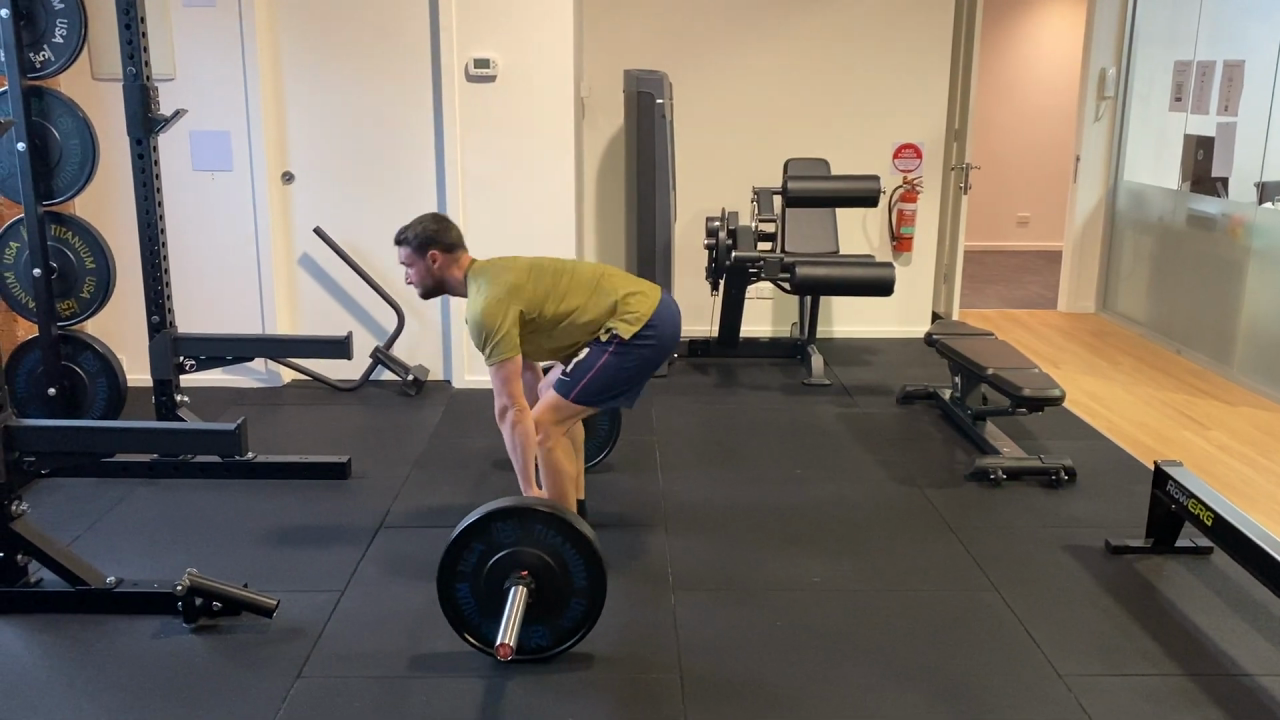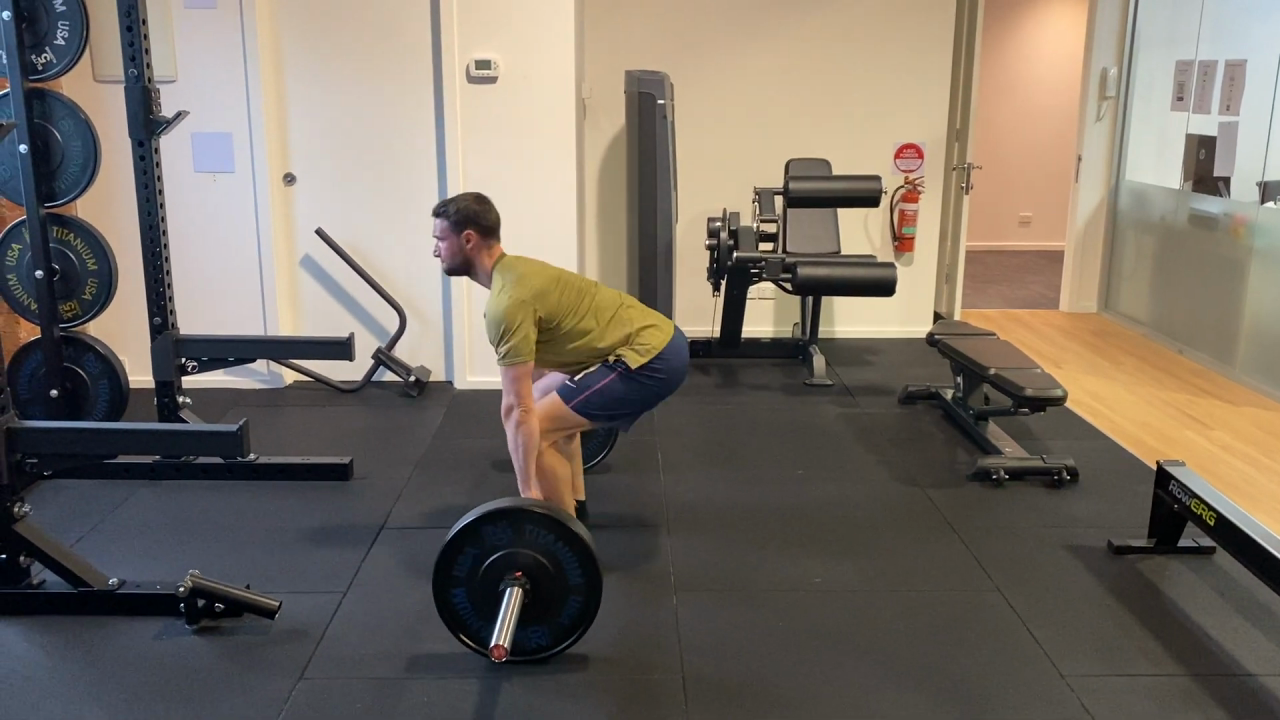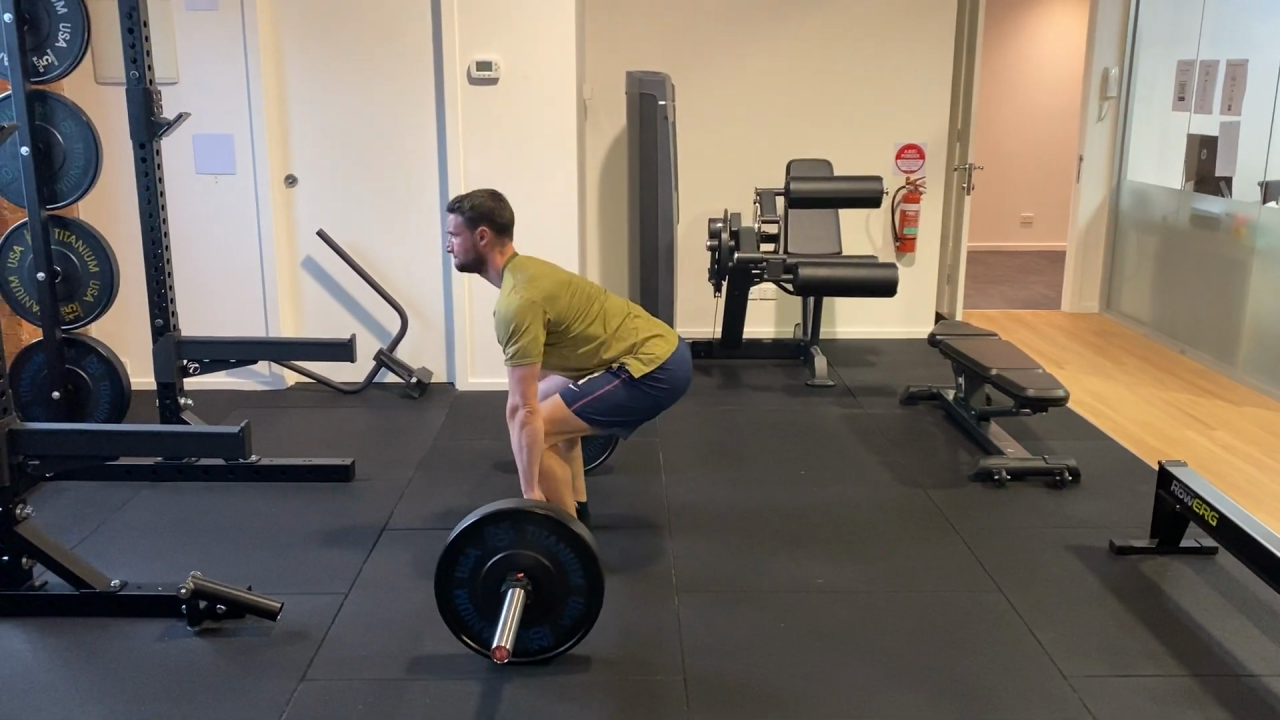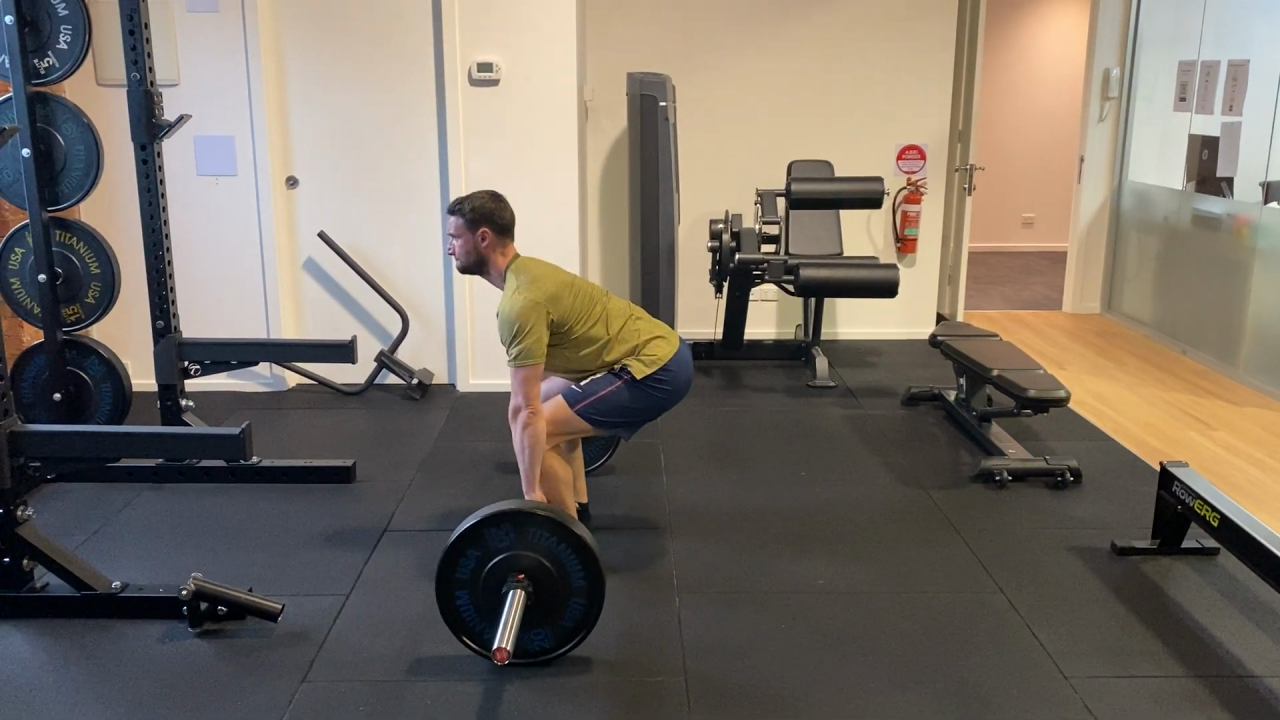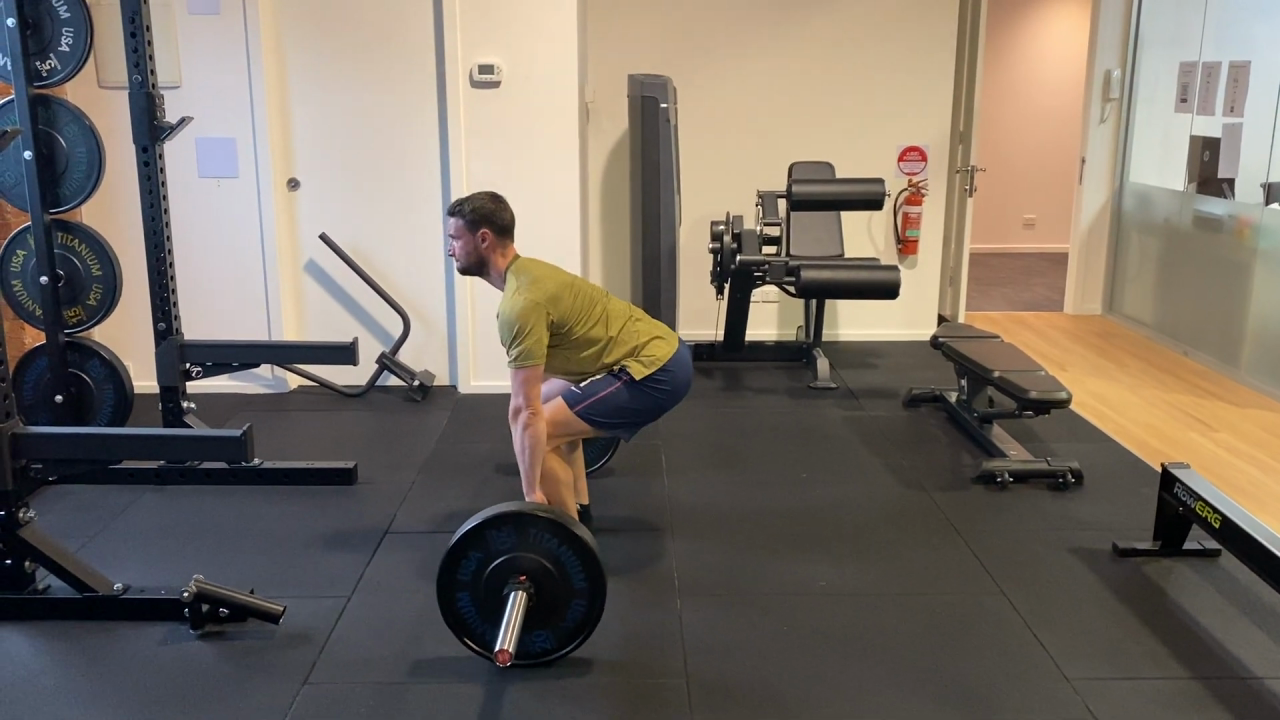
dt=0.2s
person 1, frame 1
left shoulder: (485, 307)
right shoulder: (490, 278)
left elbow: (509, 408)
right elbow: (525, 364)
left wrist: (529, 492)
left hip: (640, 321)
right hip: (649, 309)
left knee: (545, 424)
right knee: (554, 405)
right ankle: (573, 509)
person 1, frame 2
left shoulder: (506, 303)
right shoulder: (515, 274)
left elbow: (517, 409)
right elbow: (535, 369)
left wrist: (528, 492)
left hip: (649, 361)
right hip: (653, 343)
left knee: (536, 429)
right knee: (546, 404)
right ankle: (573, 508)
person 1, frame 3
left shoulder: (517, 302)
right shoulder: (526, 273)
left elbow: (522, 410)
left wrist: (530, 494)
left hip: (653, 369)
right hip: (657, 350)
left knee: (537, 430)
right knee: (549, 406)
right ankle: (575, 509)
person 1, frame 4
left shoulder: (521, 303)
right shoulder: (527, 273)
left elbow: (525, 411)
left wrist: (531, 494)
left hip: (655, 371)
right hip: (658, 352)
left knee: (540, 431)
right knee: (552, 412)
right ankle: (576, 509)
person 1, frame 5
left shoulder: (521, 305)
right shoulder: (527, 274)
left elbow: (525, 412)
left wrist: (532, 495)
left hip: (654, 372)
right hip: (656, 353)
left knee: (542, 431)
right knee: (552, 410)
right ankle: (578, 510)
